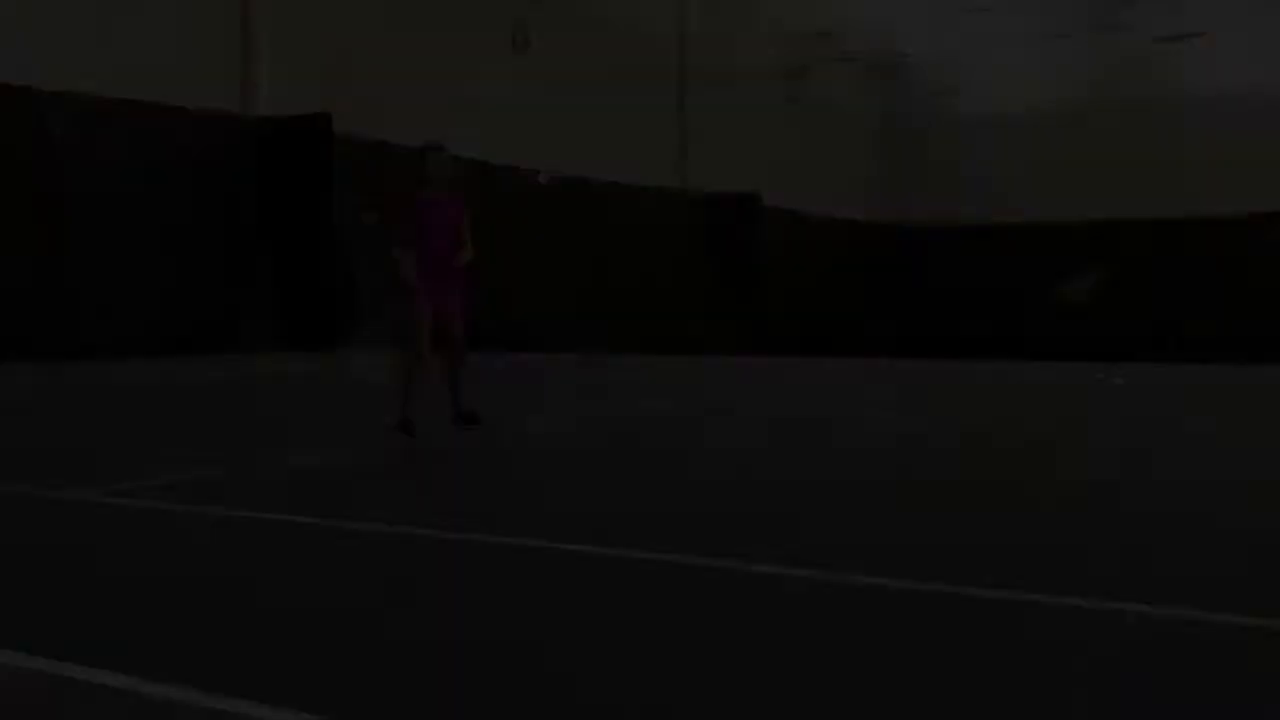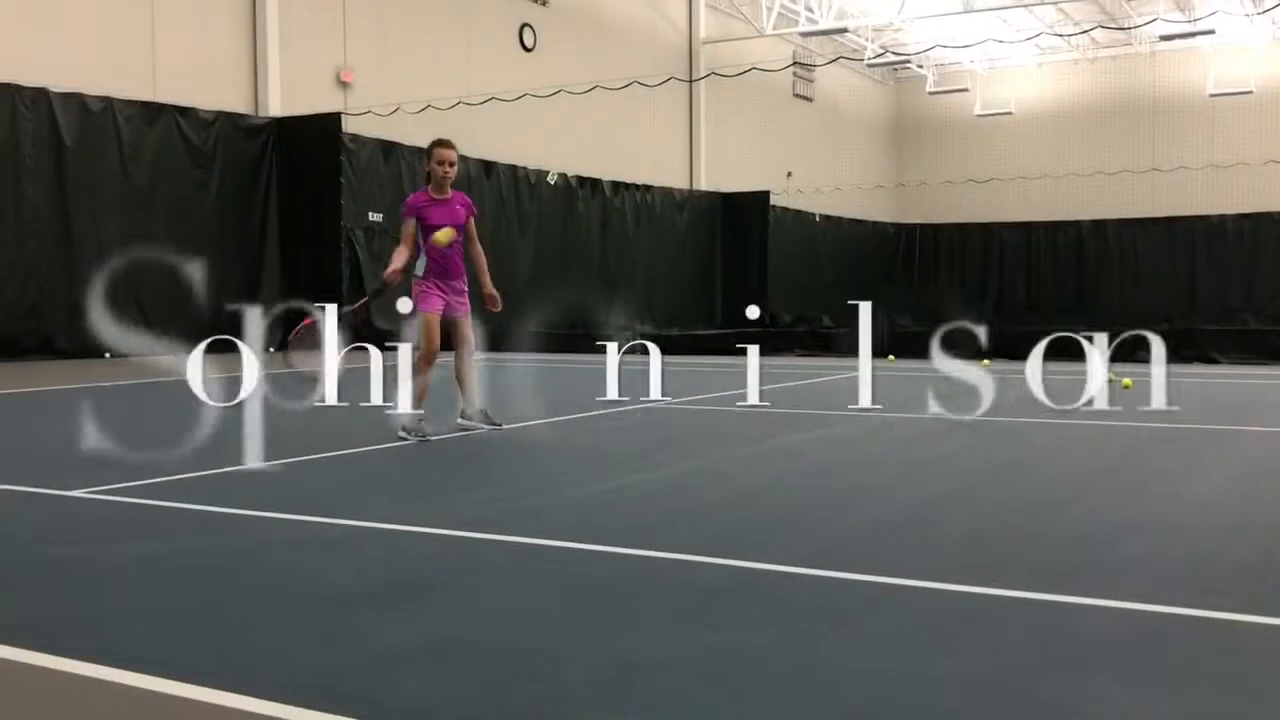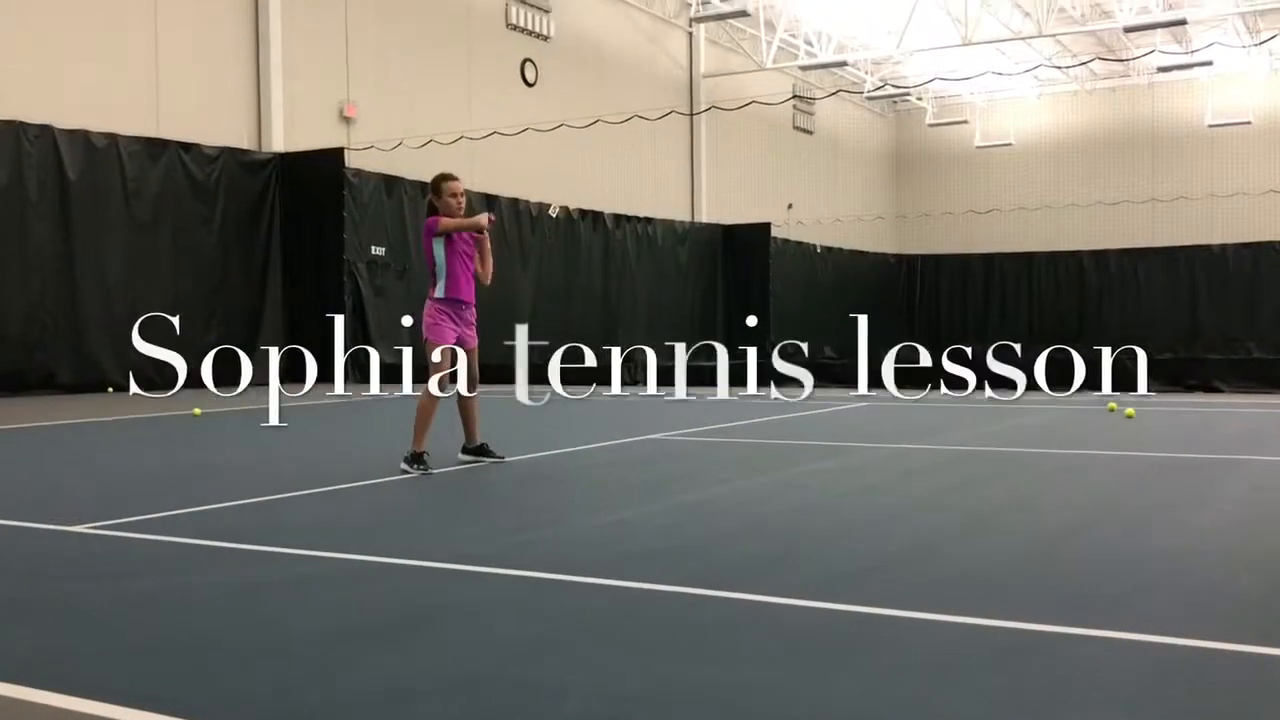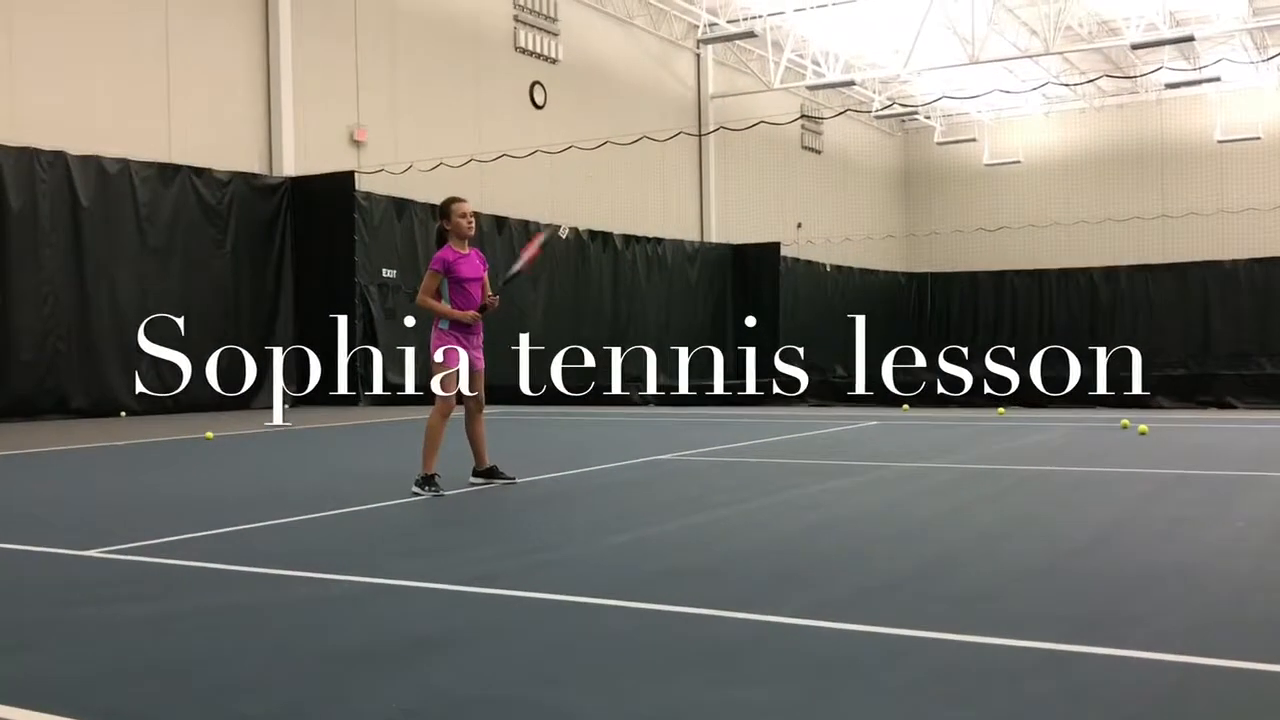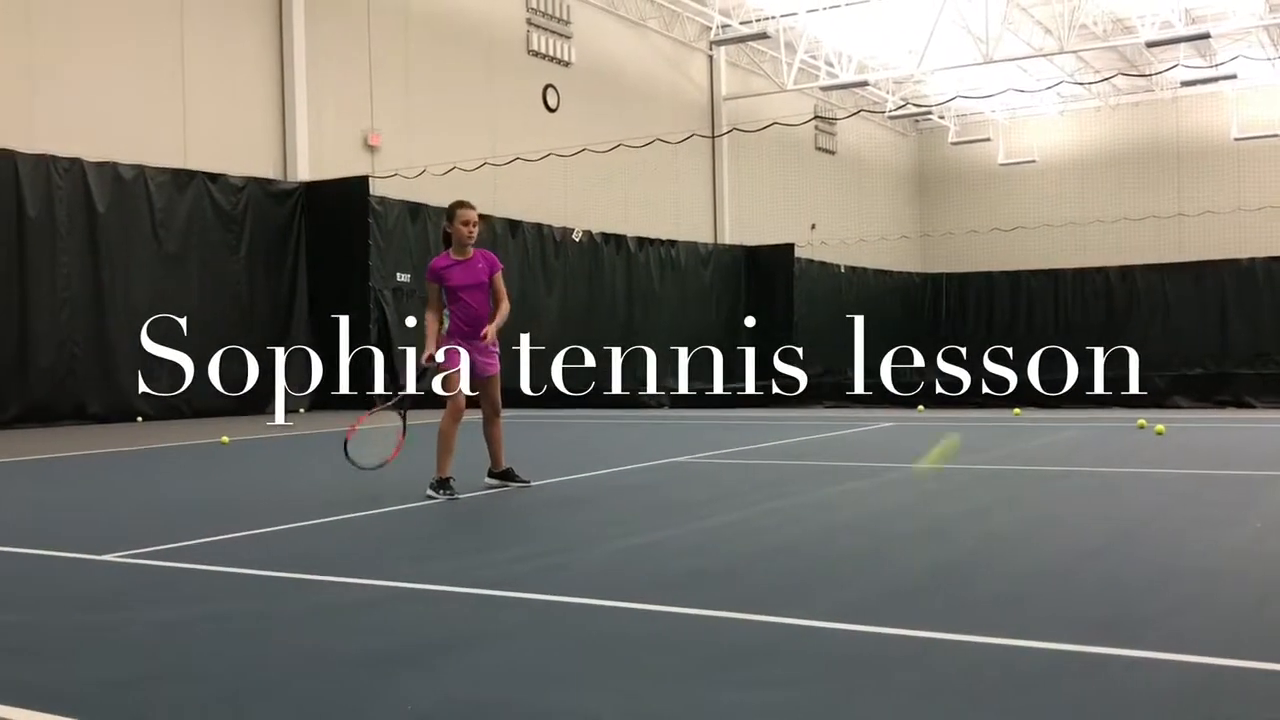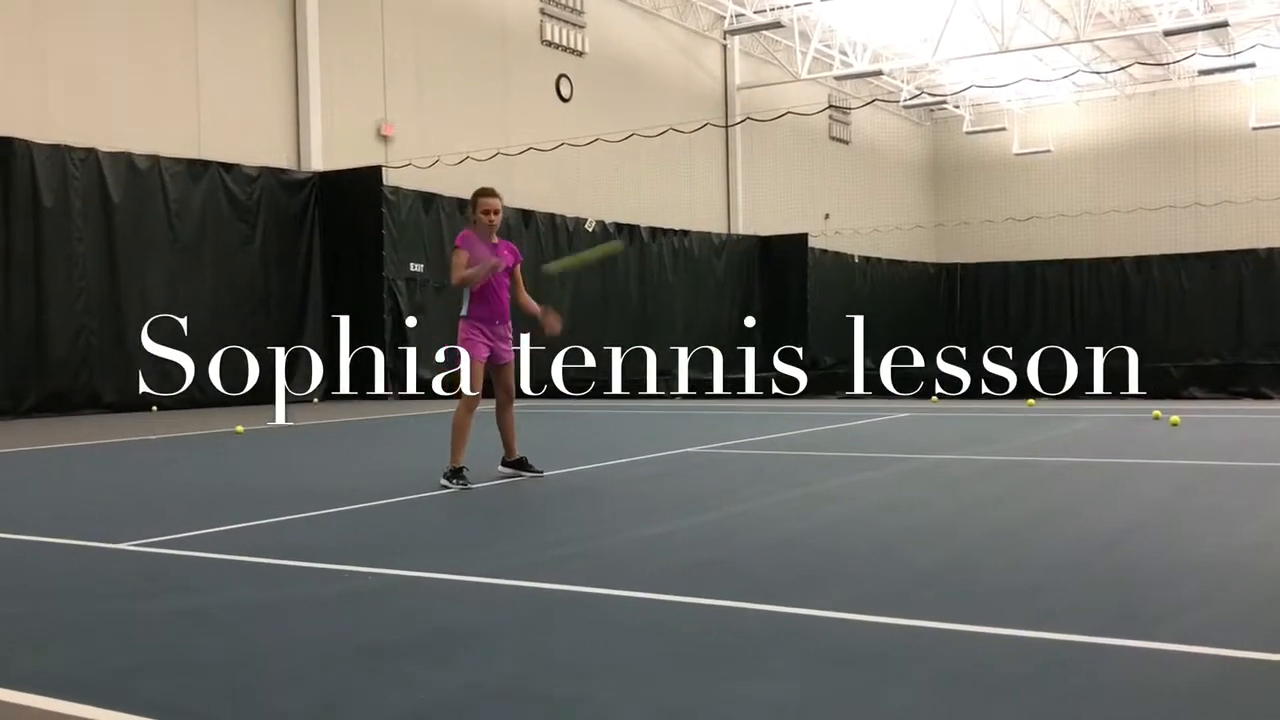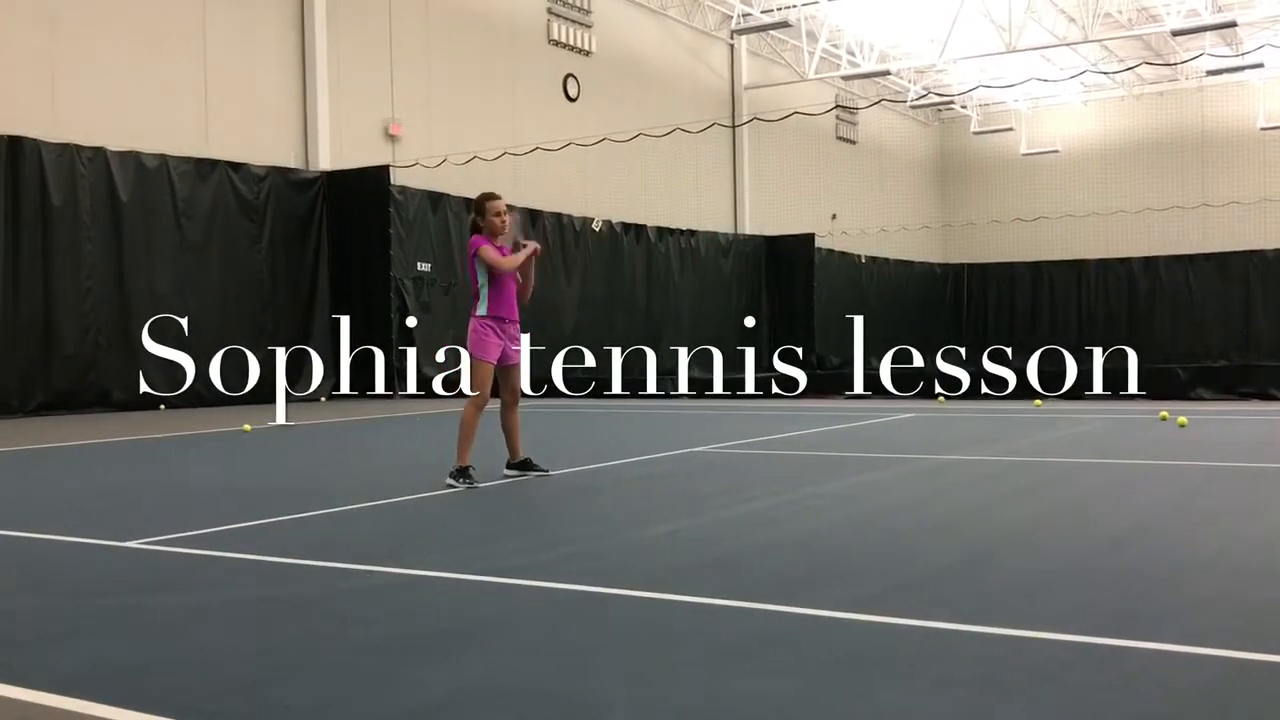
dt=0.7s
person 1, frame 1
left shoulder: (457, 204)
right shoulder: (412, 204)
left elbow: (466, 246)
right elbow: (400, 249)
left wrist: (462, 259)
right wrist: (409, 273)
left hip: (450, 286)
right hip: (420, 285)
left knee: (456, 351)
right knee: (420, 350)
left ankle: (460, 412)
right ankle: (404, 418)
person 1, frame 2
left shoulder: (464, 203)
right shoulder: (415, 202)
left elbow: (474, 247)
right elbow: (406, 246)
left wrist: (487, 285)
right wrist: (396, 267)
left hip: (457, 284)
right hip: (428, 283)
left knee: (466, 348)
right knee: (429, 349)
left ankle: (470, 410)
right ankle: (412, 420)
person 1, frame 3
left shoulder: (469, 236)
right shoulder: (434, 224)
left elbow: (484, 279)
right elbow: (479, 221)
left wrist: (484, 240)
right wrist: (484, 221)
left hip: (466, 313)
right hip: (441, 311)
left knee: (470, 382)
left ankle: (472, 445)
right ankle: (415, 453)
person 1, frame 4
left shoulder: (478, 257)
right shoulder: (443, 258)
left elbow: (484, 297)
right elbow: (423, 298)
left wrist: (490, 303)
right wrist: (458, 314)
left hip: (473, 338)
right hip: (449, 337)
left knee: (476, 405)
right knee: (445, 404)
left ankle: (482, 468)
right ankle: (426, 476)
person 1, frame 5
left shoulder: (489, 260)
right shoulder: (438, 266)
left elbow: (503, 302)
right elbow: (433, 310)
left wrist: (494, 327)
right wrist: (430, 346)
left hip: (485, 344)
right hip: (454, 344)
left knee: (493, 409)
right knee: (456, 408)
left ankle: (498, 470)
right ankle: (440, 479)
person 1, frame 6
left shoulder: (510, 250)
right shoulder: (466, 239)
left elbow: (519, 294)
right elbow: (458, 279)
left wrist: (542, 314)
right wrist: (485, 267)
left hip: (502, 329)
right hip: (474, 328)
left knee: (507, 396)
right knee: (470, 398)
left ankle: (511, 459)
right ankle: (454, 469)
person 1, frame 7
left shoulder: (508, 251)
right shoulder: (478, 243)
left elbow: (523, 296)
right elbow: (504, 265)
left wrist: (530, 261)
right wrist: (527, 249)
left hip: (510, 328)
right hip: (486, 327)
left knee: (512, 398)
right knee: (480, 397)
left ankle: (516, 460)
right ankle: (460, 467)
